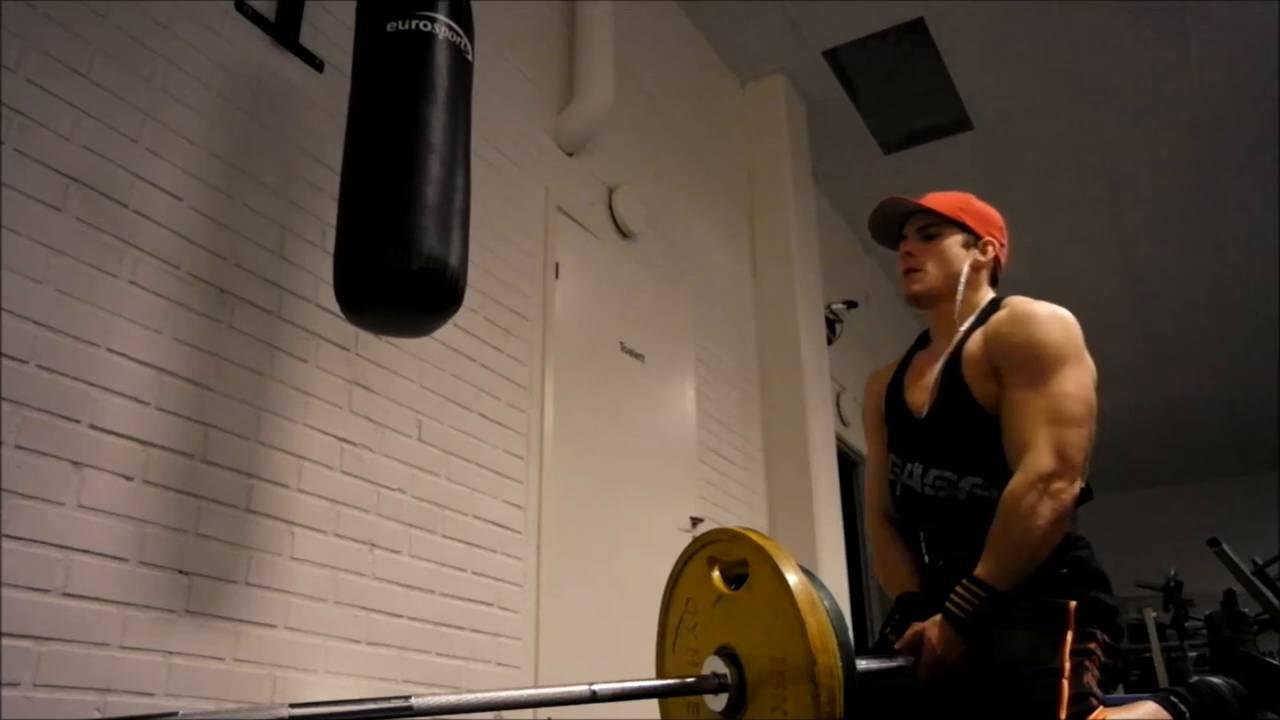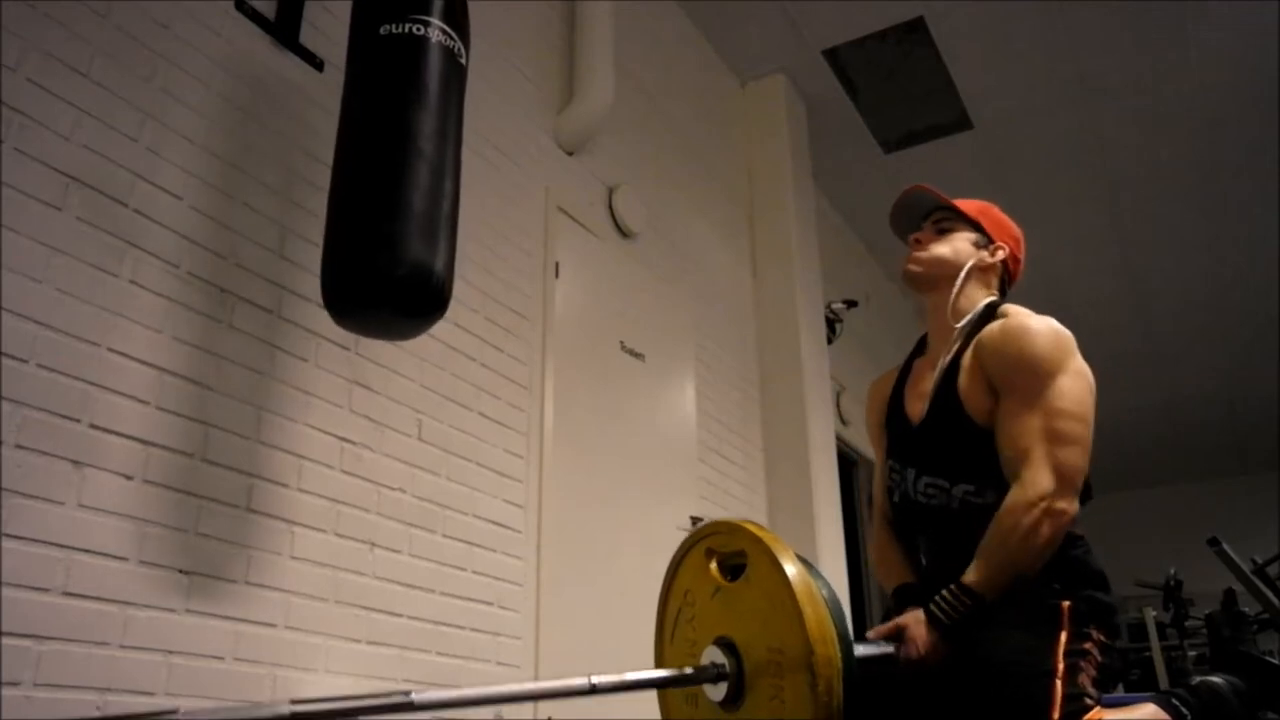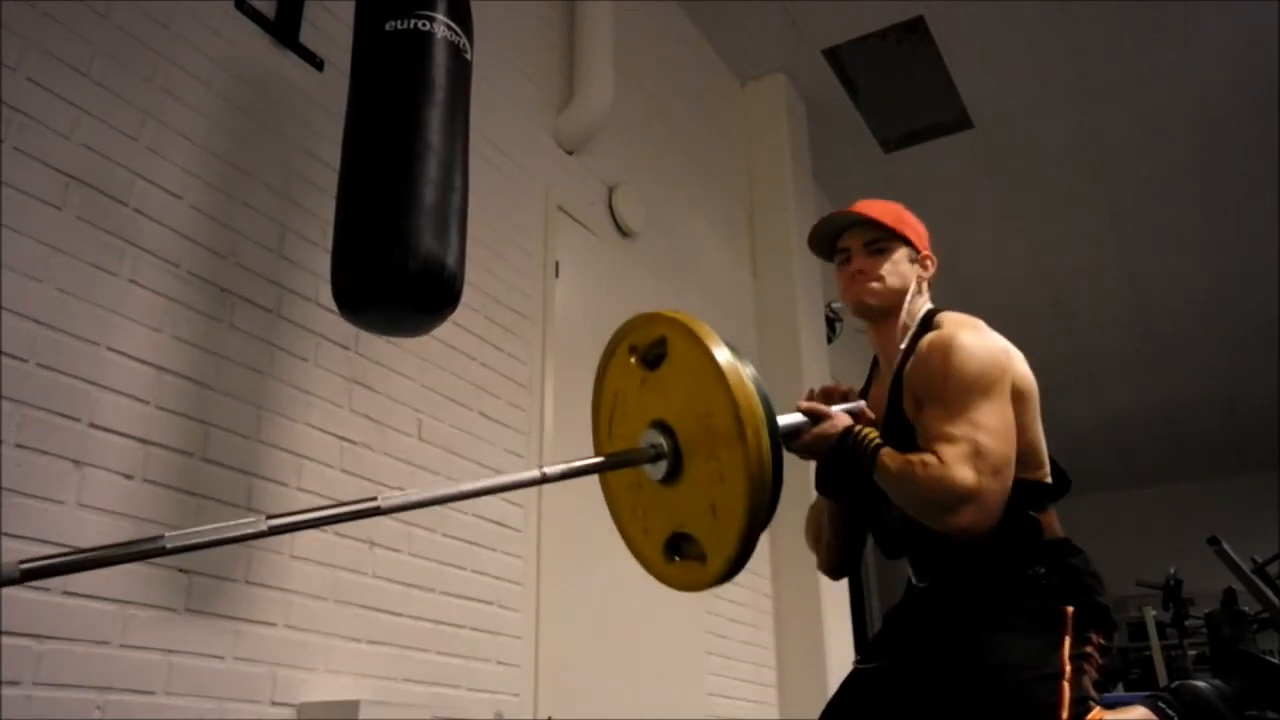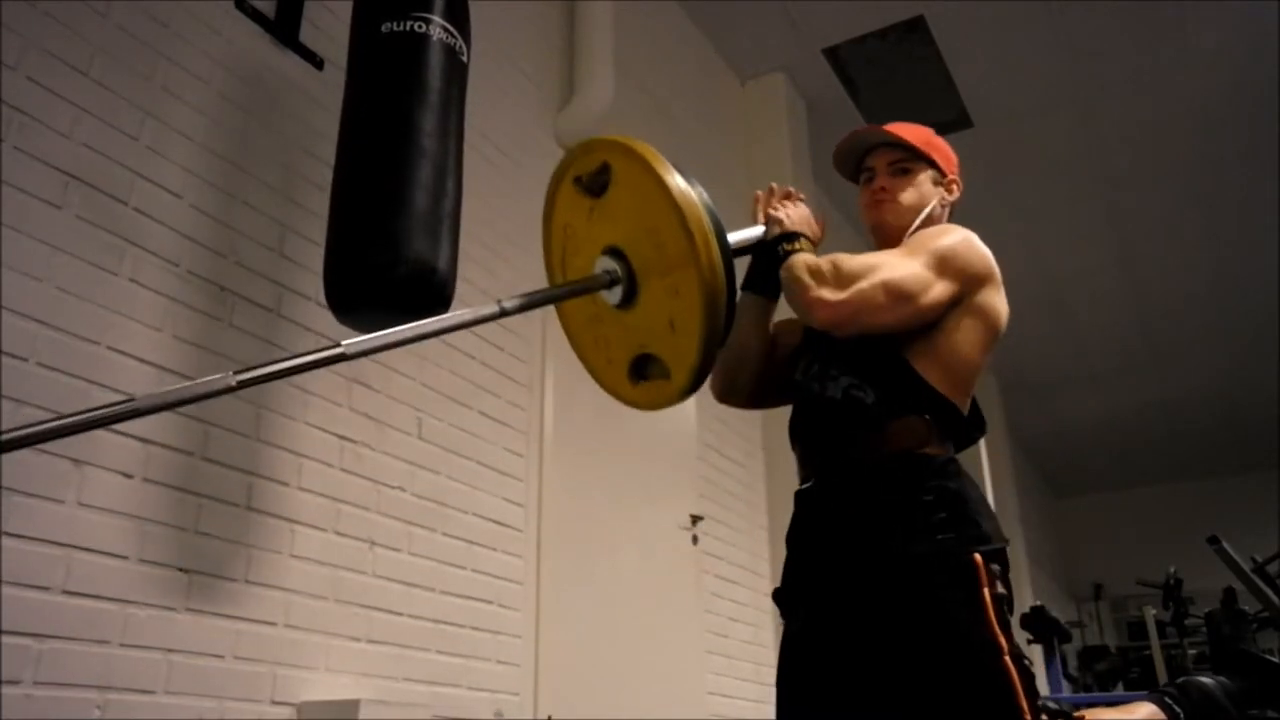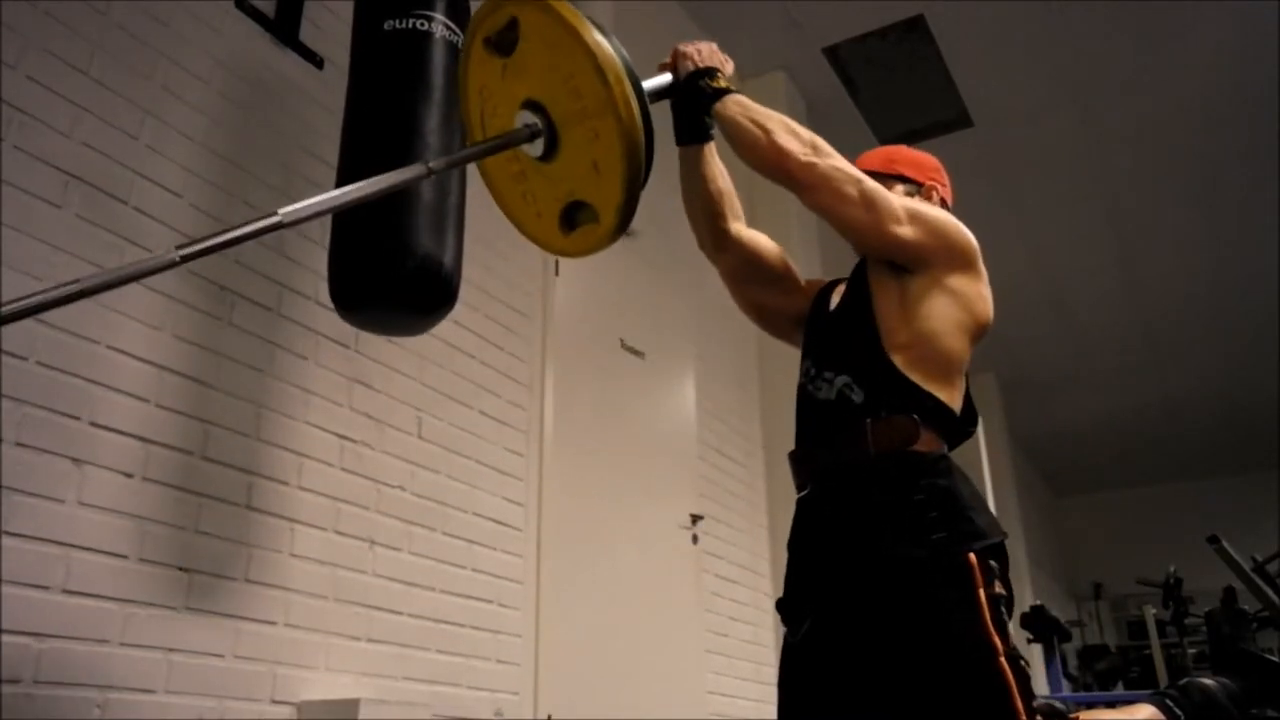
dt=1s
person 1, frame 1
left shoulder: (1030, 329)
right shoulder: (887, 386)
left elbow: (1050, 482)
right elbow: (882, 514)
left wrist: (964, 614)
right wrist: (912, 610)
left hip: (1037, 596)
right hip: (938, 601)
person 1, frame 2
left shoulder: (1022, 342)
right shoulder: (888, 392)
left elbow: (1050, 496)
right elbow: (887, 518)
left wrist: (948, 612)
right wrist: (910, 605)
left hip: (1038, 600)
right hip: (944, 603)
person 1, frame 3
left shoulder: (958, 349)
right shoulder: (863, 399)
left elbow: (970, 503)
right elbow: (835, 558)
left wrist: (857, 448)
right wrist: (834, 465)
left hip: (1031, 599)
right hip: (938, 607)
person 1, frame 4
left shoulder: (956, 253)
left elbow: (834, 298)
right elbow: (737, 384)
left wrist: (789, 243)
right wrist: (764, 269)
left hip: (926, 531)
right hip: (825, 540)
person 1, frame 5
left shoulder: (941, 249)
right shoulder: (822, 306)
left elbow: (803, 161)
right elbow: (723, 236)
left wrist: (714, 91)
right wrist: (692, 126)
left hip: (923, 534)
right hip: (825, 544)
